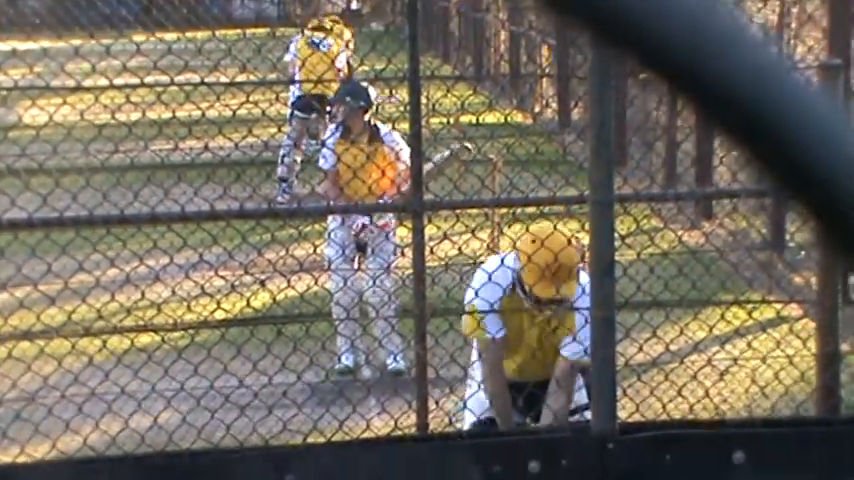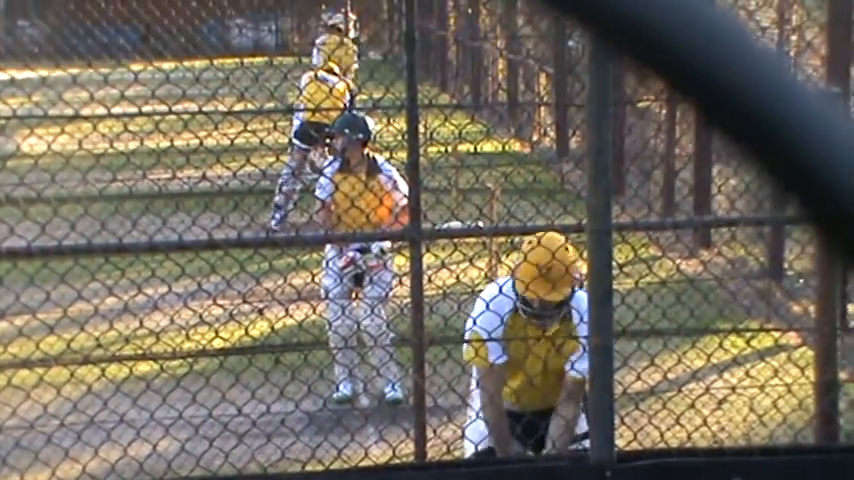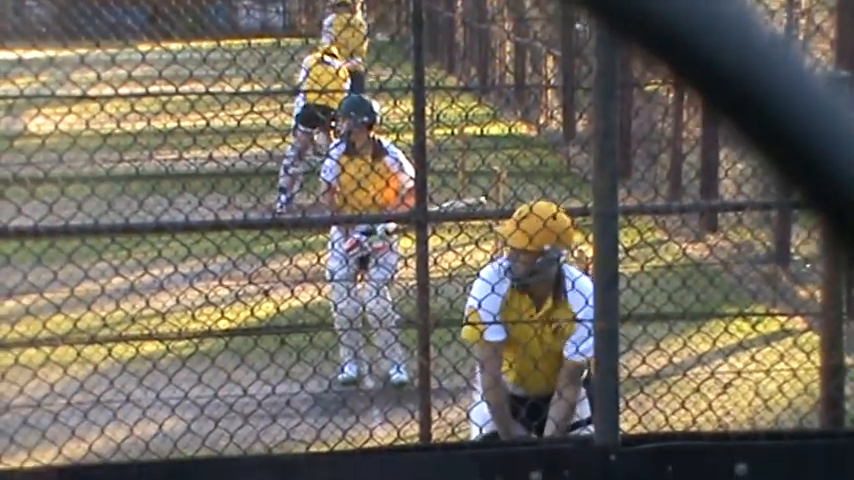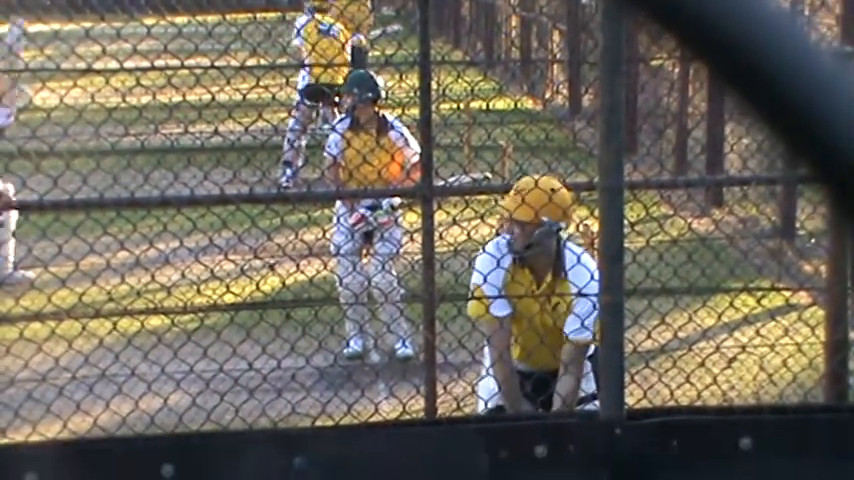
dt=0.4s
person 1, frame 1
left shoulder: (387, 138)
right shoulder: (333, 137)
left elbow: (406, 172)
right elbow: (328, 182)
left wrist: (387, 200)
right wrist: (351, 216)
left hip: (379, 218)
right hip: (343, 217)
left knee: (379, 287)
right knee: (342, 286)
left ankle: (394, 353)
right ankle: (348, 352)
person 1, frame 2
left shoulder: (383, 171)
right shoulder: (332, 170)
left elbow: (403, 210)
right elbow: (323, 212)
left wrist: (383, 240)
right wrist: (343, 249)
left hip: (375, 250)
right hip: (340, 249)
left knee: (372, 318)
right knee: (338, 318)
left ankle: (392, 381)
right ankle: (345, 380)
person 1, frame 3
left shoulder: (389, 153)
right shoulder: (337, 153)
left elbow: (409, 192)
right elbow: (328, 194)
left wrist: (389, 222)
right wrist: (348, 231)
left hip: (379, 232)
right hip: (345, 230)
left knee: (377, 300)
right knee: (343, 300)
left ankle: (397, 362)
right ankle: (351, 362)
person 1, frame 4
left shoulder: (393, 129)
right shoulder: (341, 127)
left elbow: (414, 167)
right elbow: (332, 170)
left wrist: (394, 196)
right wrist: (353, 207)
left hip: (384, 207)
right hip: (350, 205)
left knee: (382, 275)
right knee: (348, 275)
left ankle: (402, 337)
right ankle: (357, 336)
person 2, frame 1
left shoulder: (584, 297)
right shoulder: (491, 279)
left elbow: (562, 385)
right elbow: (491, 370)
left hip: (555, 379)
right hip: (499, 380)
person 2, frame 2
left shoulder: (583, 312)
right shoulder: (492, 303)
left elbow: (570, 401)
right elbow: (490, 394)
left hip: (556, 410)
right hip: (499, 408)
person 2, frame 3
left shoulder: (581, 298)
right shoulder: (491, 282)
left elbow: (568, 385)
right elbow: (491, 377)
left hip: (562, 391)
right hip: (504, 394)
person 2, frame 4
left shoulder: (583, 273)
right shoulder: (492, 257)
left elbow: (573, 367)
right elbow: (498, 349)
left hip: (567, 372)
right hip: (512, 369)
person 3, frame 1
left shoulder: (299, 40)
right shoulder: (339, 46)
left elbow: (292, 70)
right elbow: (344, 76)
left hip: (304, 96)
right hip: (329, 99)
left knee: (293, 142)
left ankle: (284, 189)
person 3, frame 2
left shoulder: (308, 77)
right shoulder: (342, 85)
left elbow: (299, 104)
right elbow: (344, 112)
left hip: (306, 123)
right hip: (330, 127)
left knee: (293, 170)
left ankle: (278, 216)
person 3, frame 3
left shoulder: (309, 60)
right shoulder: (342, 70)
left elbow: (301, 85)
left hip: (309, 106)
right hip: (334, 110)
left knee: (296, 153)
left ankle: (283, 200)
person 3, frame 4
left shoulder: (303, 22)
right shoulder: (340, 28)
left elbow: (300, 50)
right elbow: (346, 59)
left hip: (311, 80)
right hip: (335, 82)
left knee: (297, 127)
left ankle: (288, 174)
